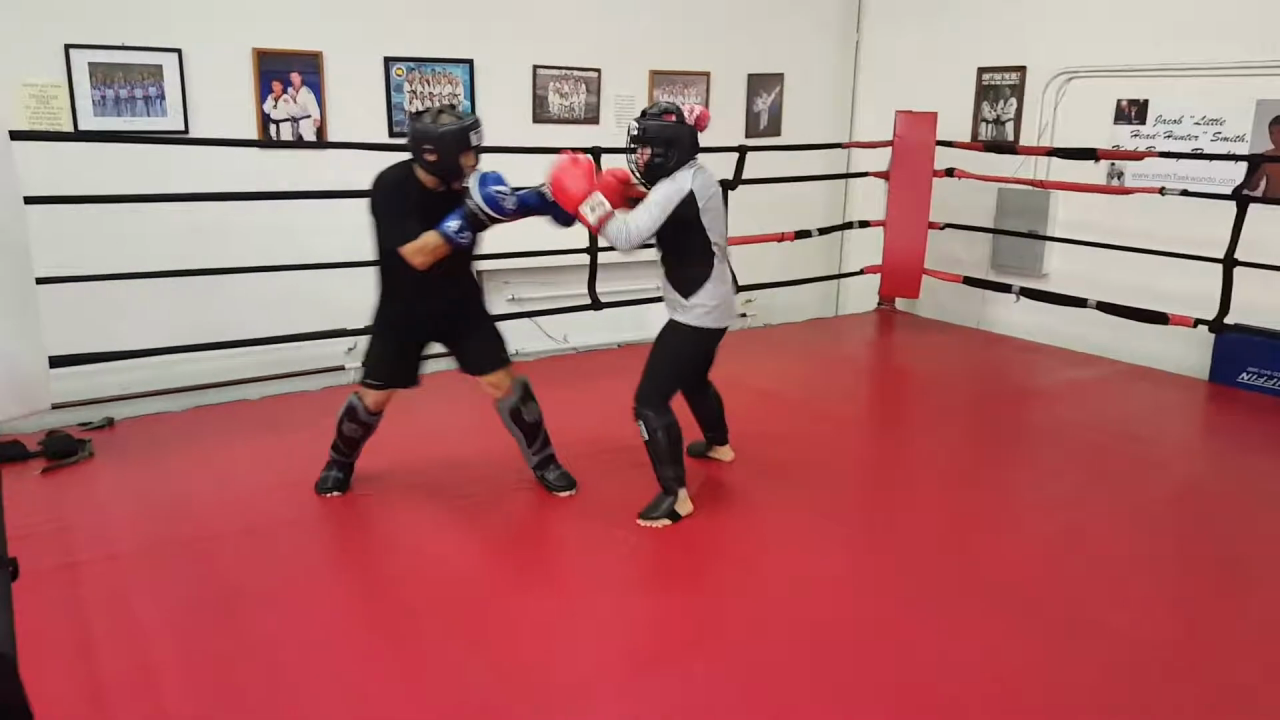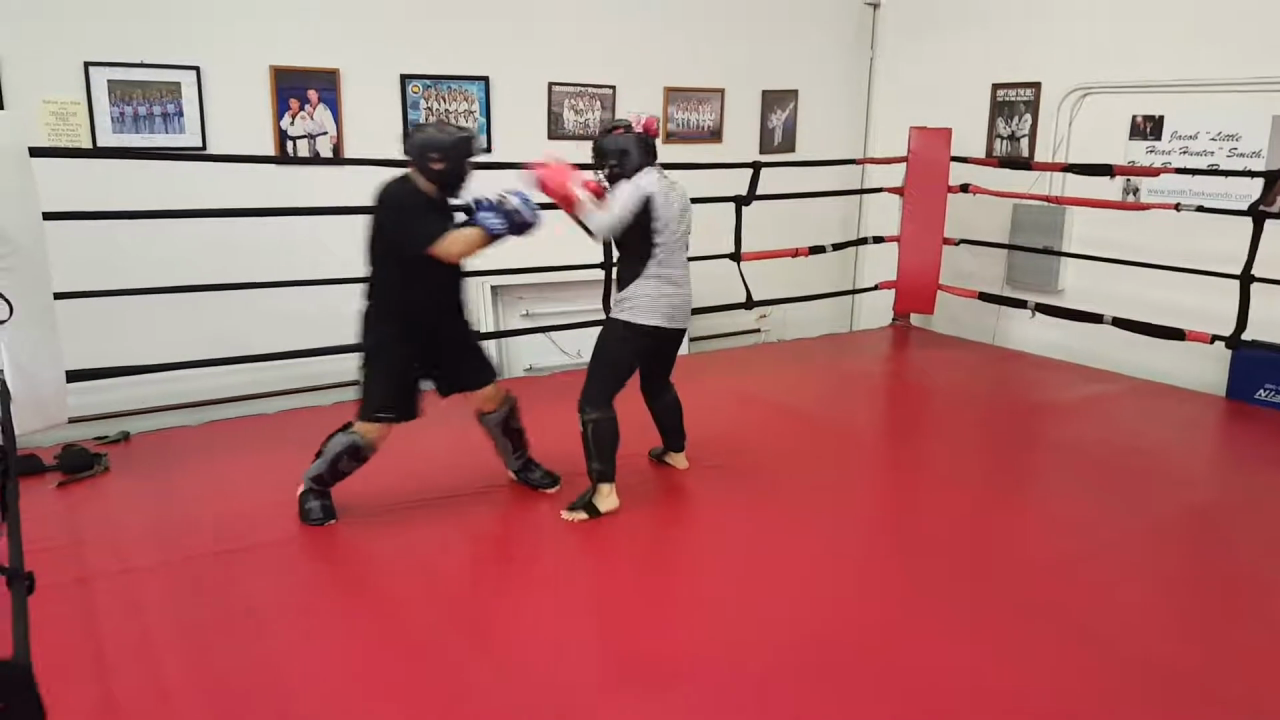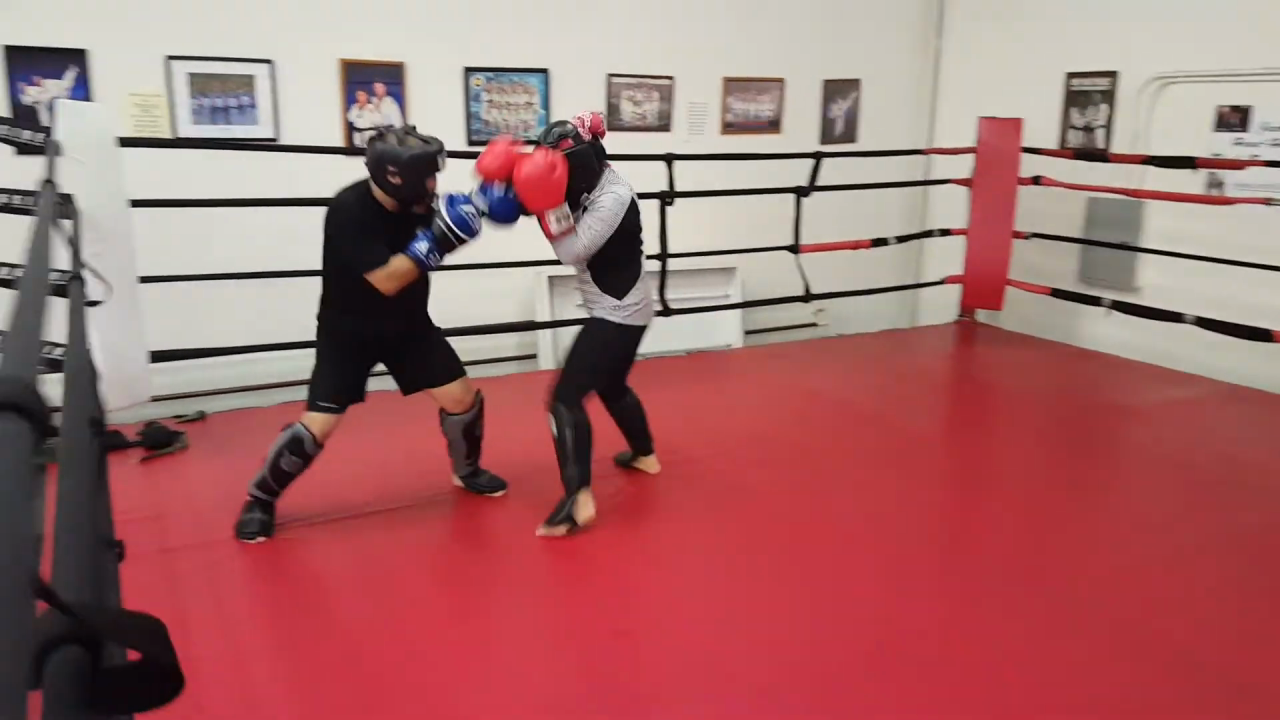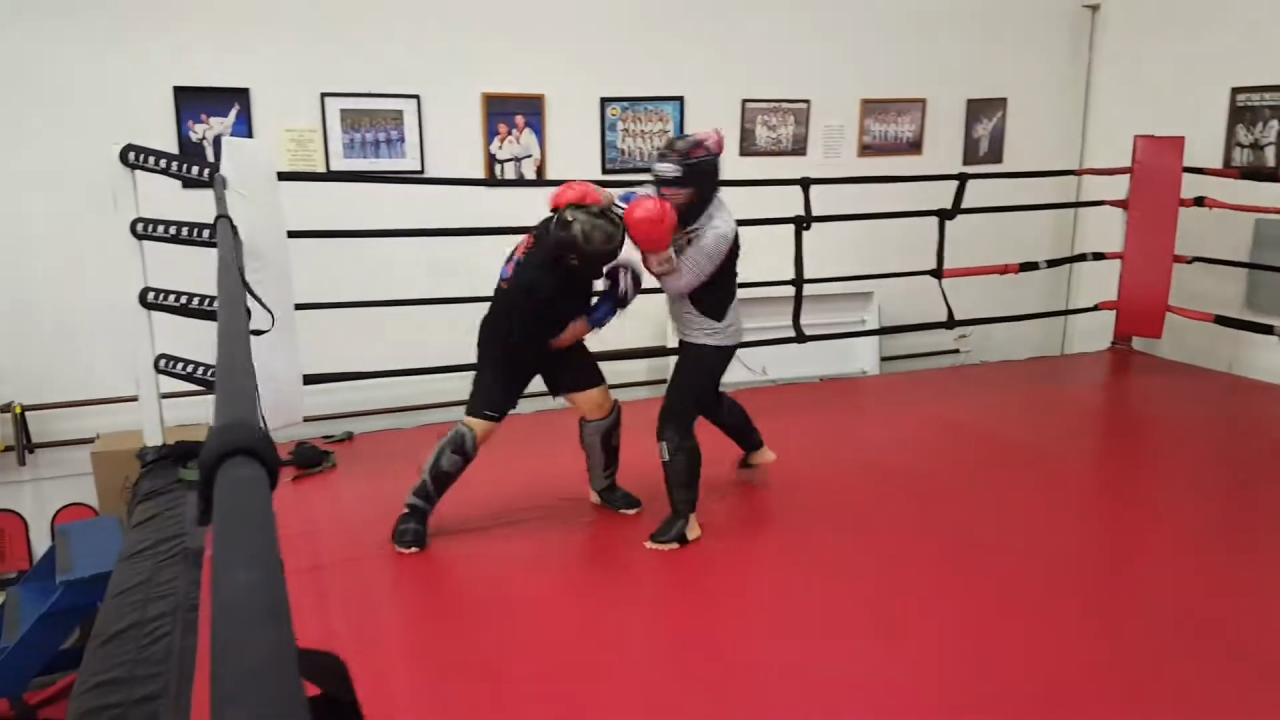
dt=1s
person 1, frame 1
left shoulder: (678, 188)
right shoulder: (695, 179)
left elbow: (628, 238)
right elbow: (656, 223)
left wrist: (587, 200)
right wrist: (628, 197)
left hip: (696, 315)
right hip: (713, 309)
left knee: (650, 400)
right knee: (693, 379)
left ankle: (675, 494)
right ankle: (719, 443)
person 1, frame 2
left shoulder: (635, 187)
right shoulder: (676, 192)
left elbow: (603, 225)
left wrist: (571, 190)
right wrist: (601, 200)
left hip: (637, 314)
right hip: (675, 315)
left knee: (595, 398)
right knee: (657, 380)
left ankle: (603, 491)
right ankle: (675, 450)
person 1, frame 3
left shoulder: (613, 197)
right shoulder: (589, 184)
left elbow: (572, 251)
right elbow: (533, 195)
left wrist: (548, 203)
right wrist: (514, 180)
left hip: (618, 315)
right hip: (619, 310)
left knee: (565, 399)
right knee: (612, 385)
left ankle: (579, 499)
right ankle: (644, 454)
person 1, frame 4
left shoulder: (717, 230)
right shoulder: (678, 208)
left elbow: (676, 284)
left wrist: (655, 246)
left hip: (709, 337)
right hip: (699, 331)
left knee: (674, 421)
right knee: (708, 398)
left ankle: (685, 519)
right ankle: (757, 450)
person 2, frame 1
left shoulder: (462, 180)
right shoulder: (391, 187)
left elbow: (507, 206)
right elbow: (418, 256)
left wrist: (540, 200)
right wrist: (468, 216)
left hip: (460, 302)
right hip: (404, 309)
left knee: (503, 383)
right knee: (373, 397)
left ankle: (543, 460)
right ankle: (341, 461)
person 2, frame 2
left shoulder: (431, 196)
right shoulder: (399, 199)
left elbow: (450, 246)
right elbow: (451, 250)
left wrist: (484, 219)
right wrist: (502, 219)
left hip: (442, 324)
right hip: (395, 333)
left knee: (493, 398)
right knee: (373, 430)
left ankle: (521, 464)
right ankle: (315, 486)
person 2, frame 3
left shoulder: (411, 199)
right shoulder: (348, 211)
left elbow: (451, 210)
right elbow: (386, 280)
left wrist: (487, 202)
right wrist: (437, 240)
left hip: (406, 324)
right hip: (347, 332)
left knee: (462, 399)
right knee: (317, 427)
left ankle: (466, 470)
right ankle: (261, 500)
person 2, frame 4
left shoulder: (562, 229)
right shoulder: (537, 283)
right elbow: (561, 339)
left wrist: (613, 211)
right wrist: (611, 302)
left hip: (552, 332)
right hip: (507, 346)
left knee: (601, 406)
right knee: (477, 429)
left ankle: (603, 486)
right ankle: (416, 510)
